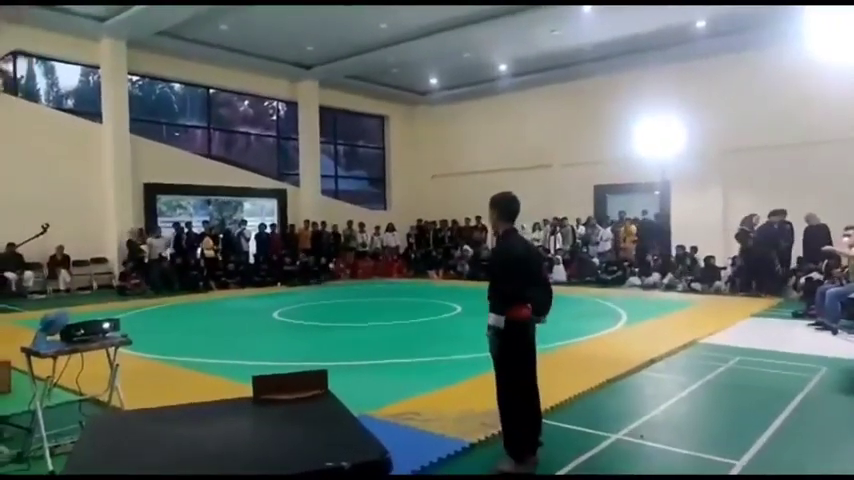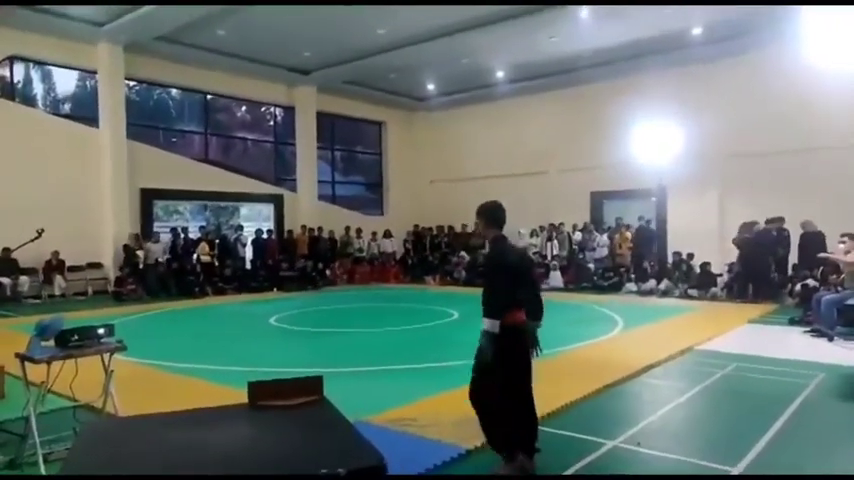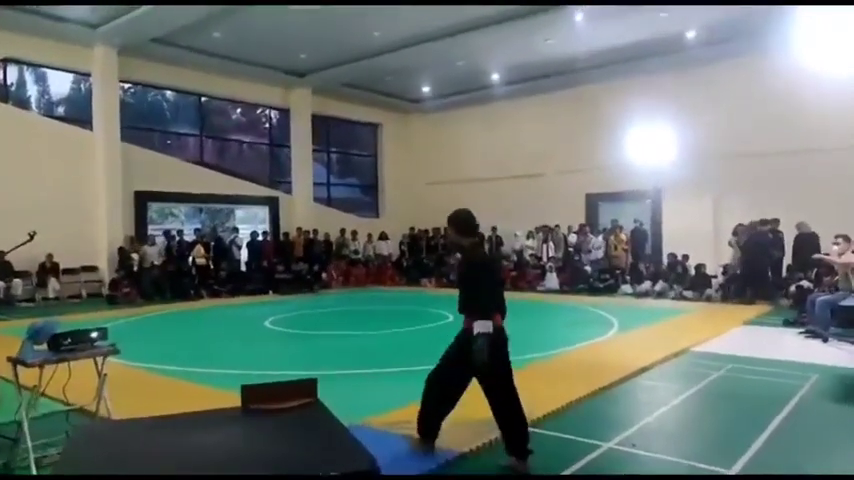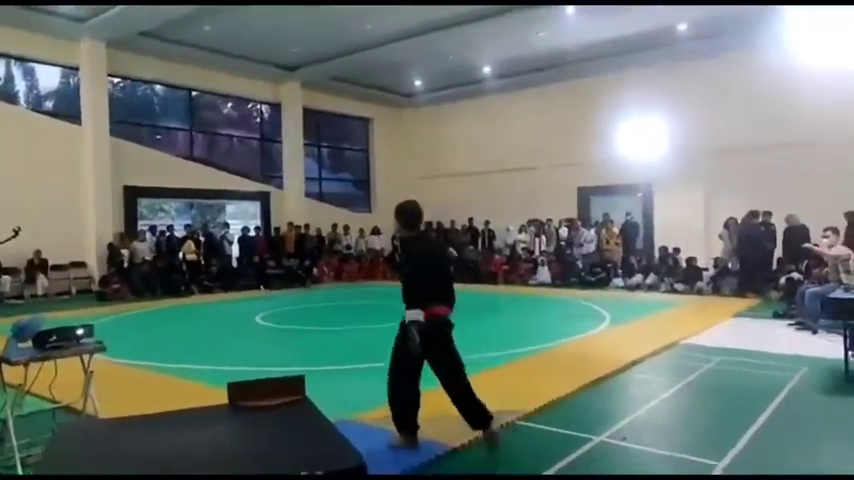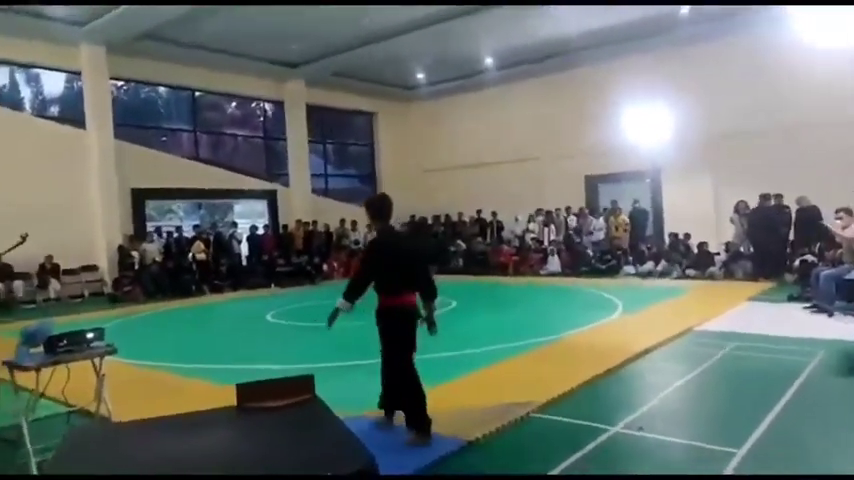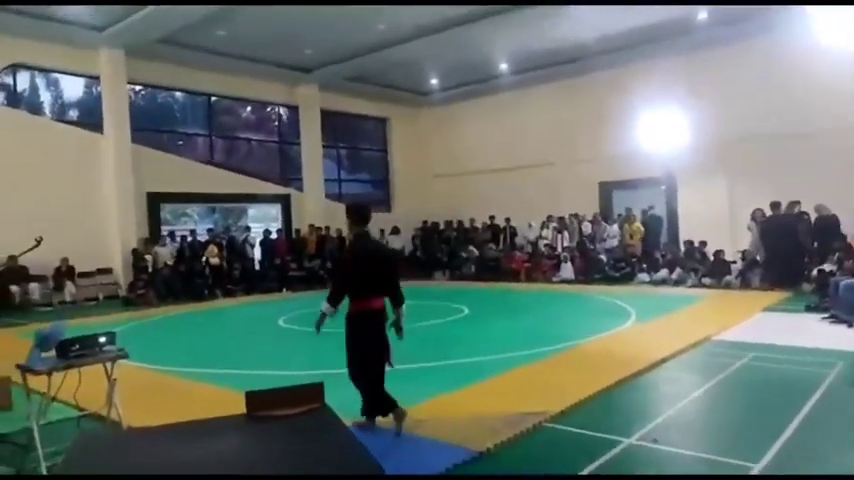
dt=0.3s
person 1, frame 1
left shoulder: (502, 250)
right shoulder: (527, 247)
left elbow: (501, 295)
right elbow: (543, 288)
left wrist: (493, 329)
right wrist: (536, 317)
left hip: (509, 327)
right hip: (525, 324)
left knee: (510, 392)
right knee: (526, 388)
left ankle: (520, 457)
right ankle: (529, 449)
person 1, frame 2
left shoulder: (496, 256)
right shoulder: (518, 254)
left elbow: (494, 300)
right elbow: (533, 293)
left wrist: (487, 336)
right wrist: (533, 327)
left hip: (503, 332)
right hip: (521, 330)
left knee: (483, 393)
right knee: (520, 394)
left ankle: (511, 454)
right ankle: (526, 454)
person 1, frame 3
left shoulder: (474, 260)
right shoulder: (486, 258)
left elbow: (480, 301)
left wrist: (481, 336)
left hip: (478, 334)
right hip: (494, 332)
left knee: (440, 384)
right knee: (504, 395)
left ankle: (426, 437)
right ankle: (520, 456)
person 1, frame 4
left shoulder: (411, 251)
right shoulder: (435, 247)
left elbow: (413, 293)
left wrist: (412, 327)
left hip: (420, 321)
right hip: (440, 319)
left knee: (401, 378)
right knee: (453, 376)
left ankle: (408, 434)
right ankle: (484, 424)
person 1, frame 5
left shoulder: (377, 246)
right shoulder: (408, 242)
left elbow: (361, 279)
right elbow: (425, 278)
left wrist: (340, 307)
right wrist: (429, 311)
left hip: (391, 311)
right hip: (409, 308)
left knee: (402, 367)
right knee: (394, 362)
left ankle: (422, 428)
right ankle: (388, 411)
person 1, frame 6
left shoulder: (353, 251)
right shoulder: (381, 250)
left elbow: (340, 285)
right elbow: (394, 284)
left wrist: (325, 312)
right wrist: (398, 316)
left hip: (360, 314)
right hip: (378, 312)
left knee: (359, 369)
right knee: (372, 366)
left ankle: (393, 409)
right ankle: (370, 415)
